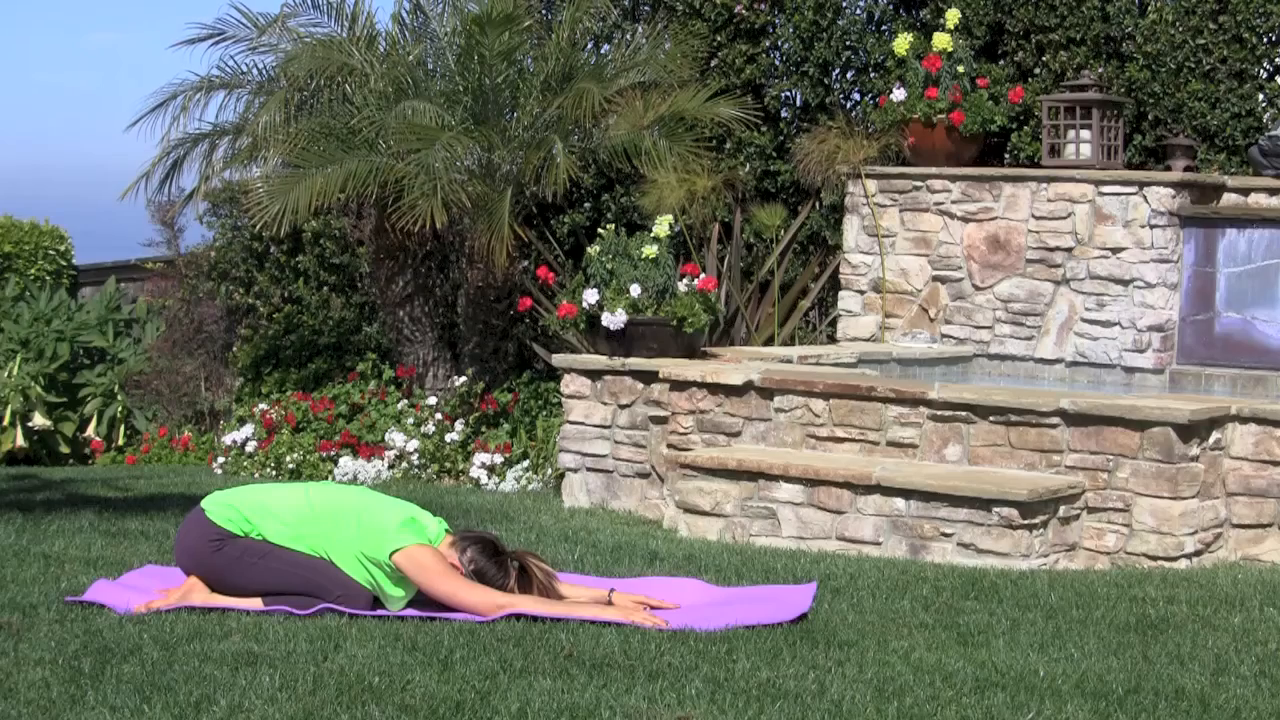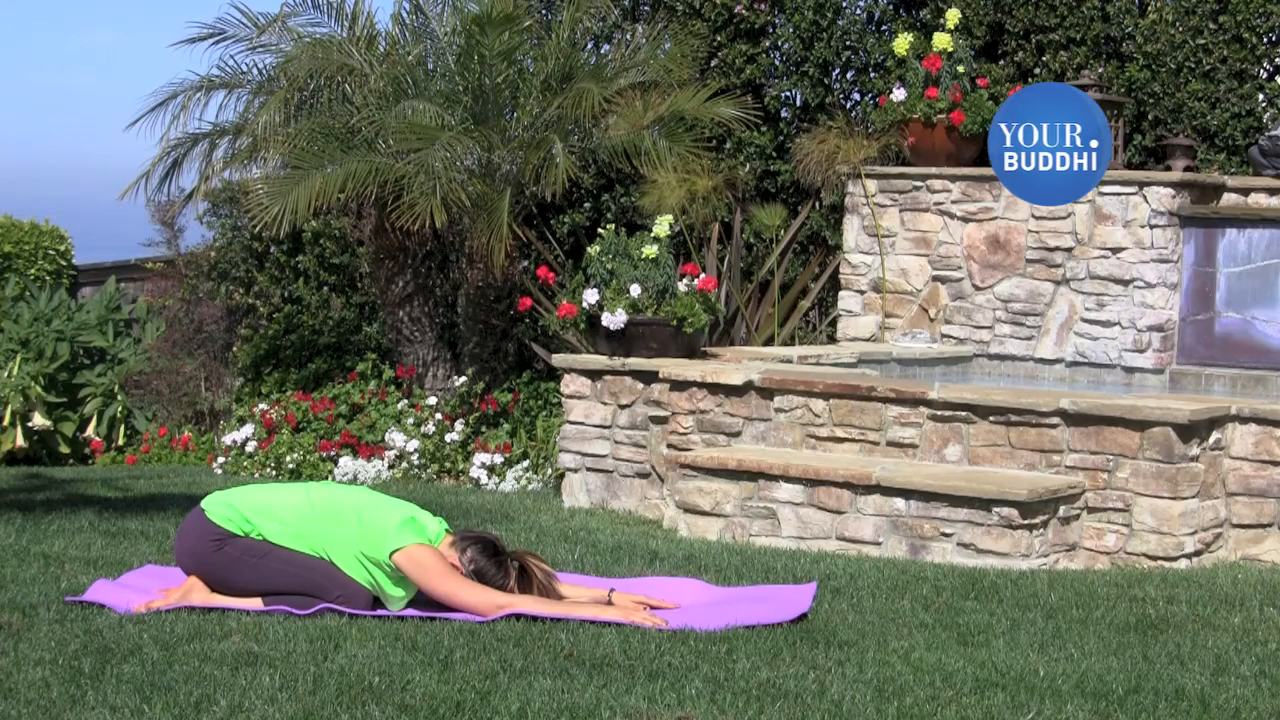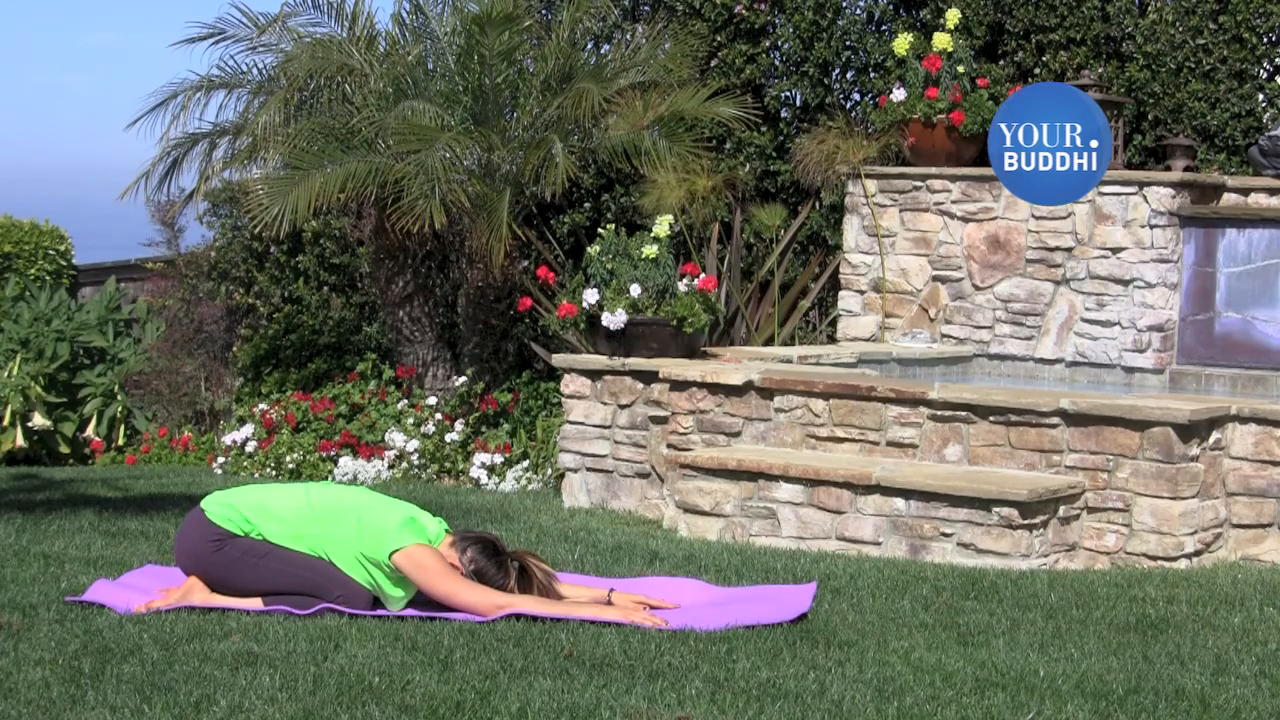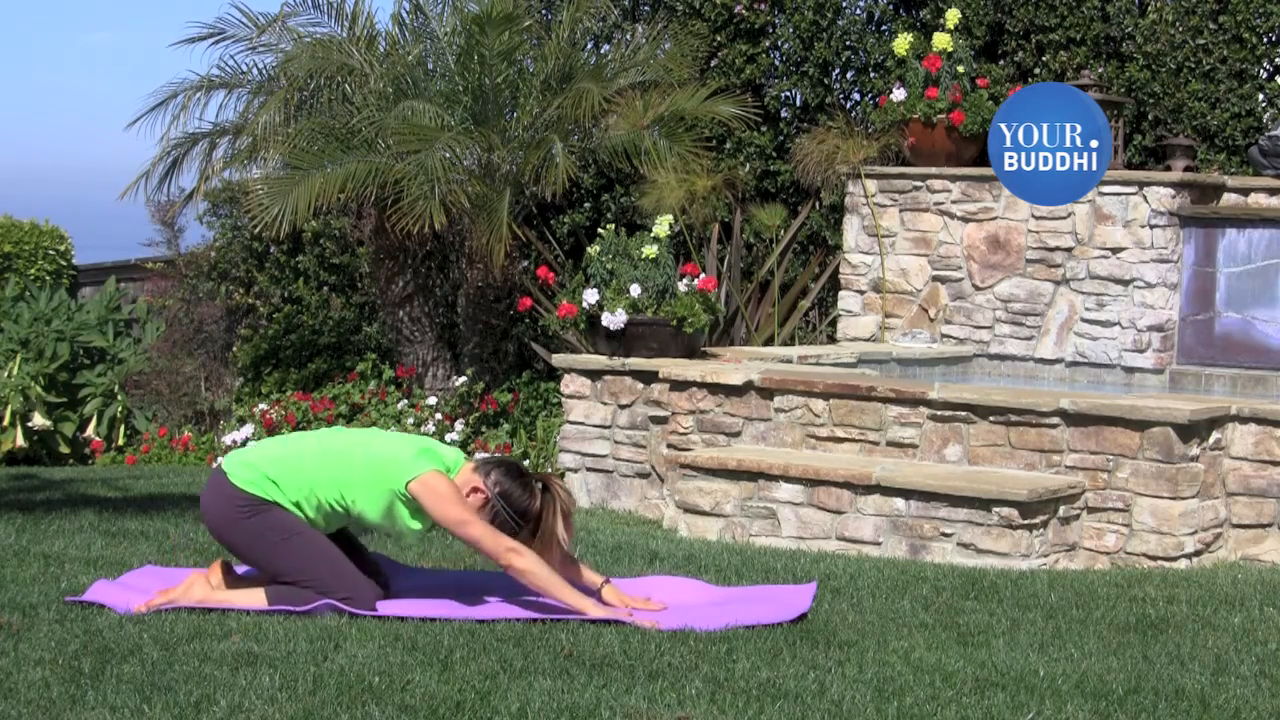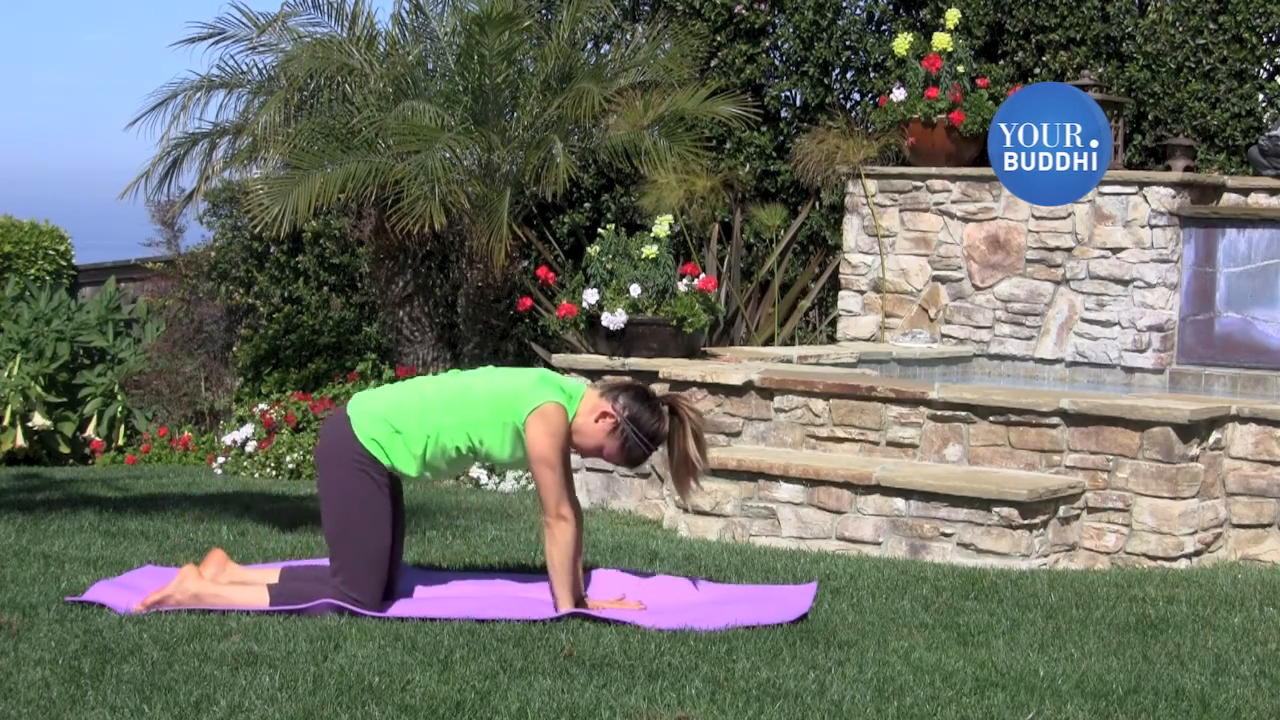
dt=1s
person 1, frame 1
left shoulder: (436, 536)
right shoulder: (413, 550)
left elbow: (526, 580)
right elbow: (497, 603)
left wrist: (611, 593)
right wrist: (603, 612)
left hip: (229, 518)
right hip: (211, 533)
left knee: (352, 590)
right knee: (349, 598)
left ankle: (209, 582)
right ankle: (203, 597)
person 1, frame 2
left shoulder: (439, 536)
right shoulder: (414, 550)
left elbow: (535, 582)
right elbow: (497, 604)
left wrist: (611, 594)
right wrist: (603, 612)
left hip: (228, 518)
right hip: (211, 534)
left knee: (347, 590)
right knee: (350, 600)
left ankle: (210, 585)
right ankle: (204, 598)
person 1, frame 3
left shoulder: (436, 537)
right shoulder: (413, 551)
left elbow: (533, 581)
right elbow: (499, 604)
left wrist: (611, 594)
right wrist: (606, 613)
left hip: (230, 518)
right hip: (211, 535)
left knee: (352, 589)
right knee: (350, 600)
left ankle: (214, 586)
right ankle: (206, 598)
person 1, frame 4
left shoulder: (458, 469)
right shoulder: (431, 483)
left elbow: (533, 542)
right elbow: (509, 555)
left wrist: (603, 586)
right wrist: (589, 607)
left hip: (257, 487)
right hip: (236, 498)
left knee: (373, 588)
right knee: (353, 601)
left ankle: (229, 578)
right ankle: (210, 595)
person 1, frame 5
left shoulder: (562, 403)
right shoulder: (550, 413)
left elbow: (569, 511)
right elbow: (558, 519)
left wrist: (578, 594)
right wrist: (565, 609)
left hip: (367, 442)
right hip: (359, 446)
left knee: (375, 586)
right knee: (360, 599)
left ankle: (229, 572)
right ankle: (202, 592)
